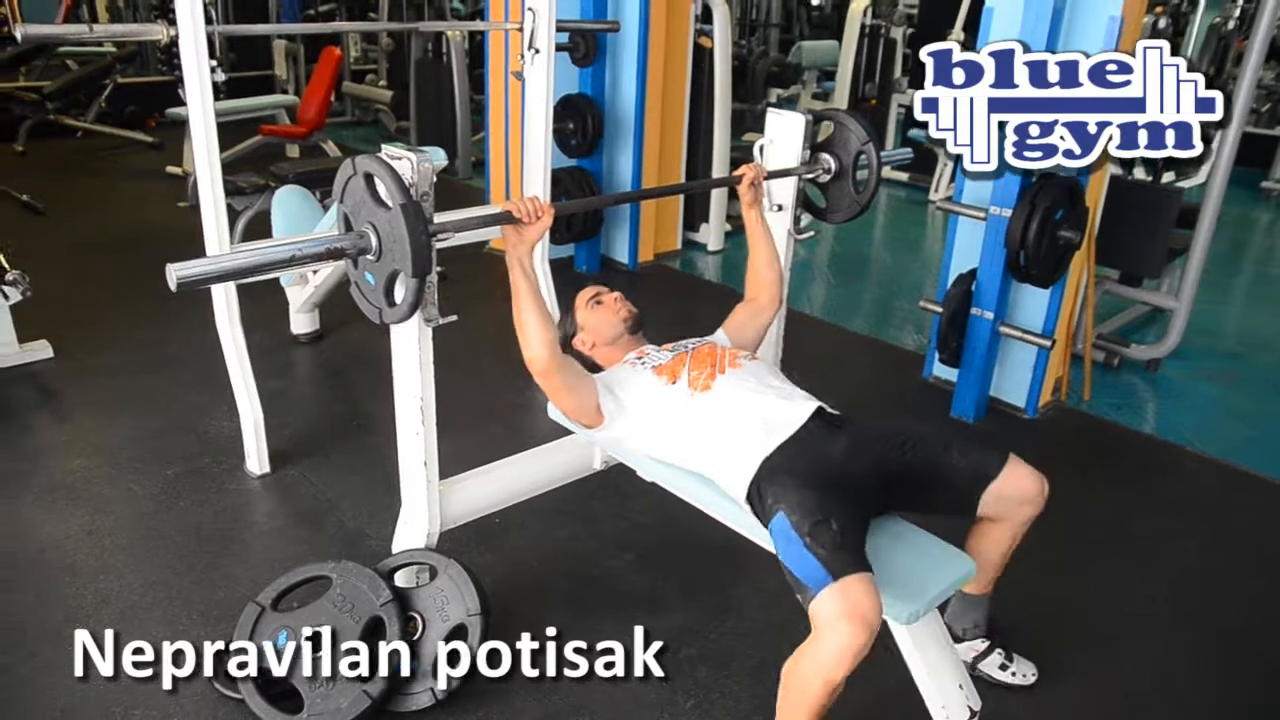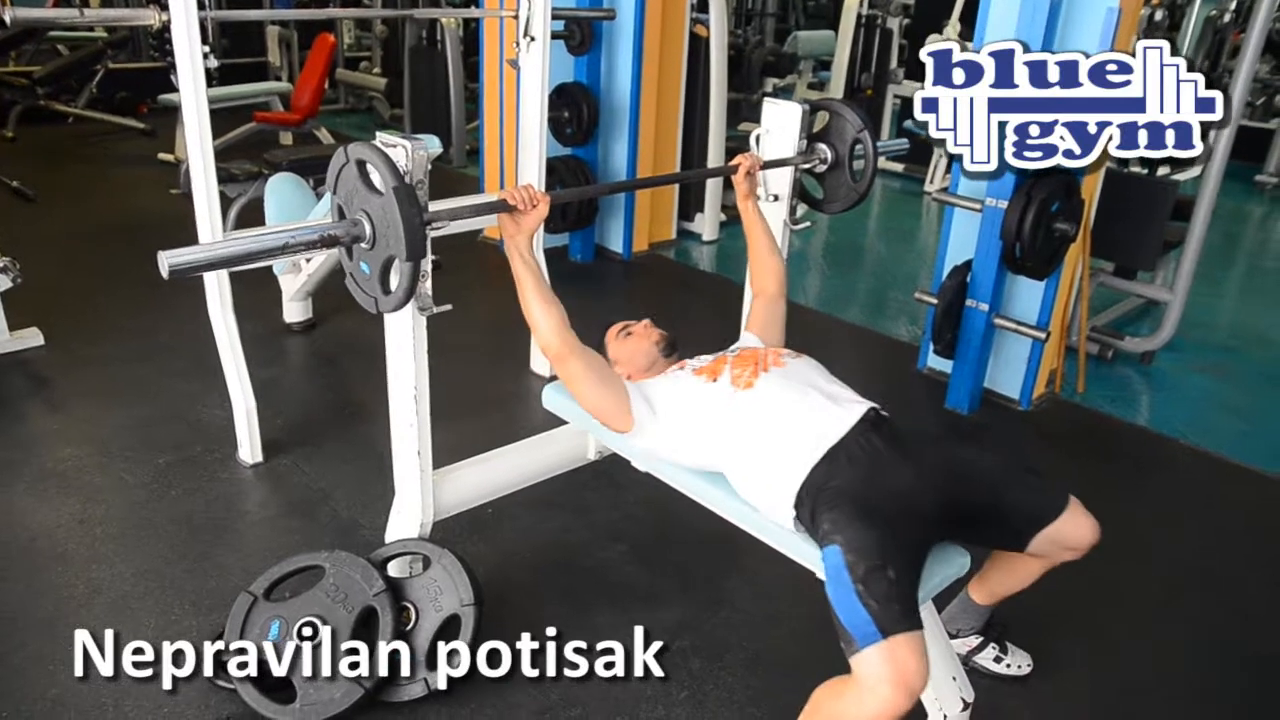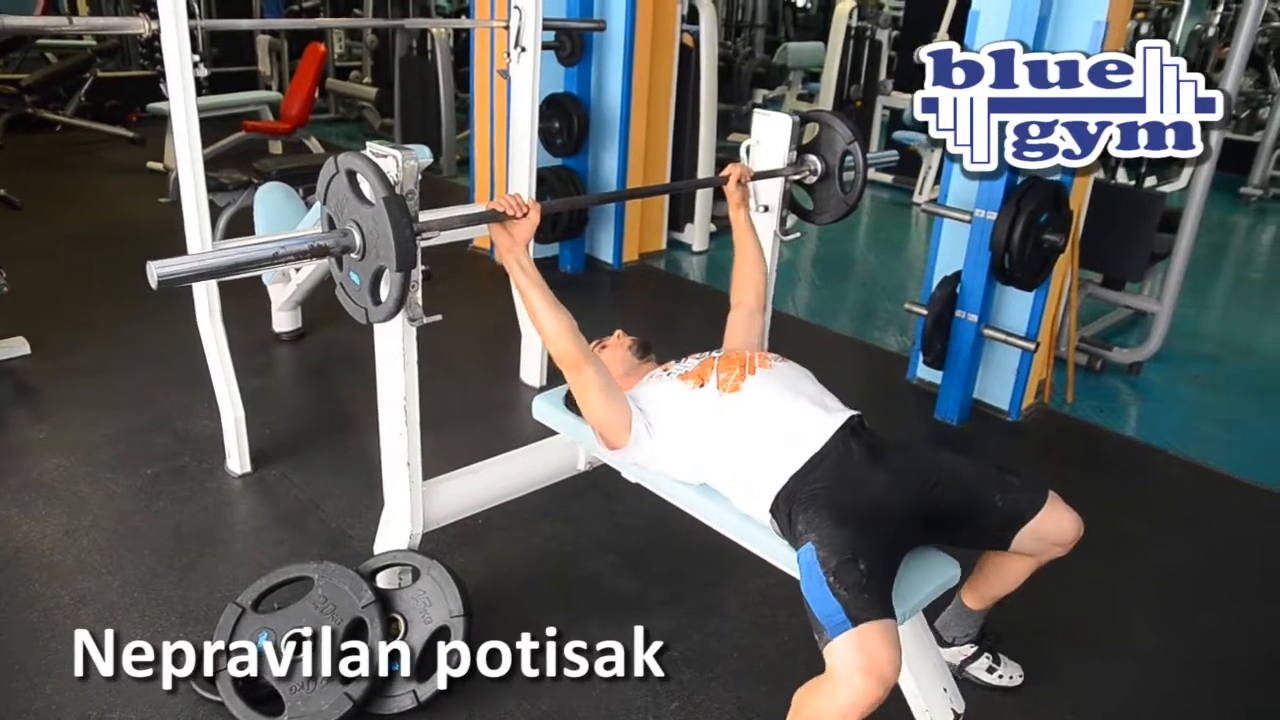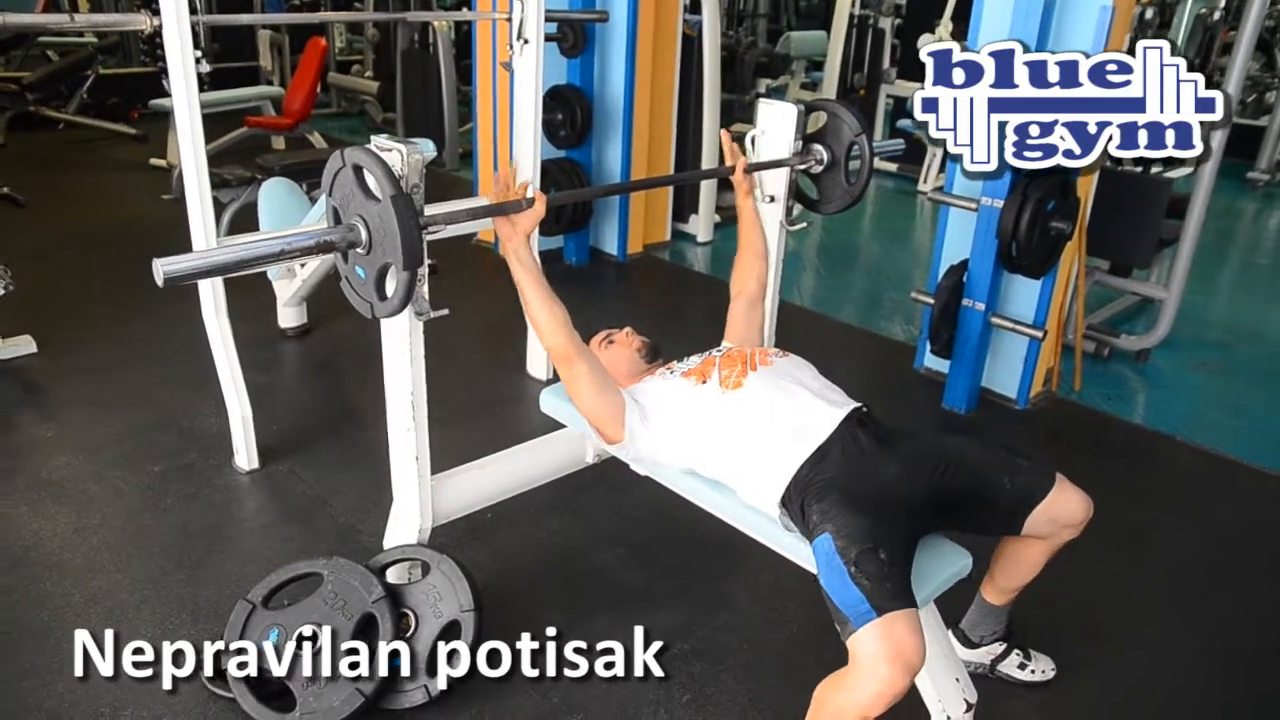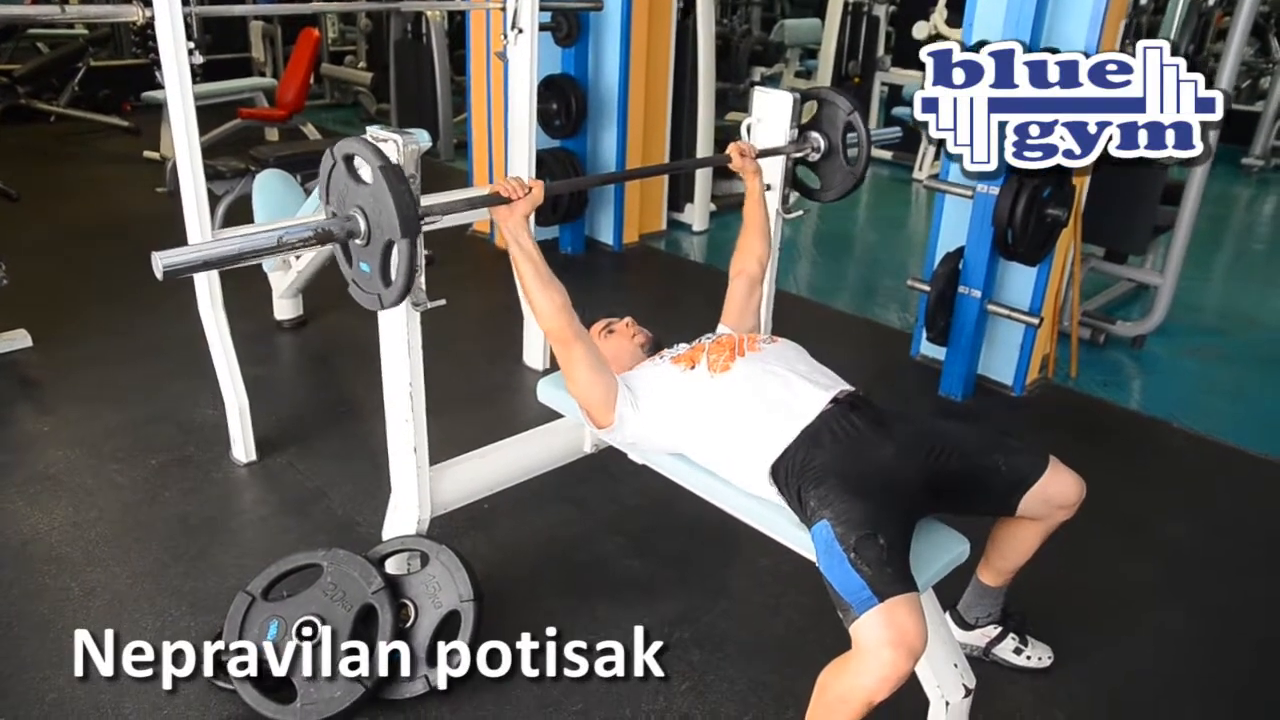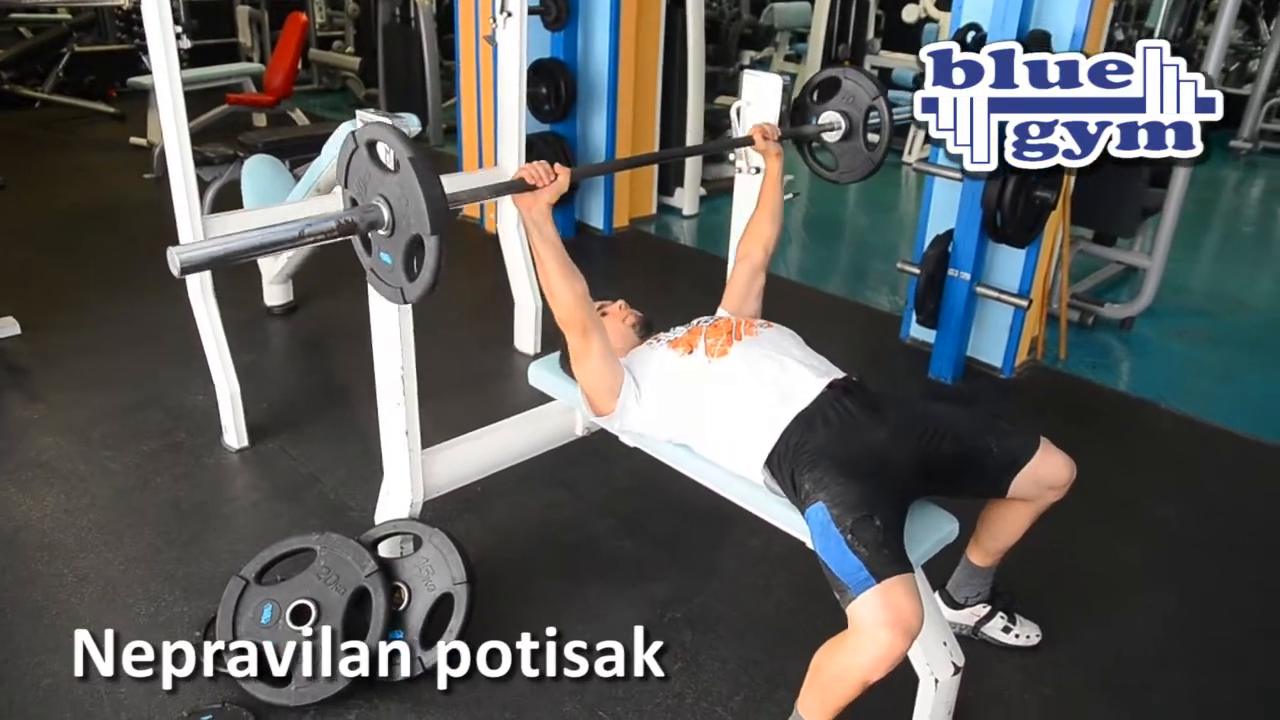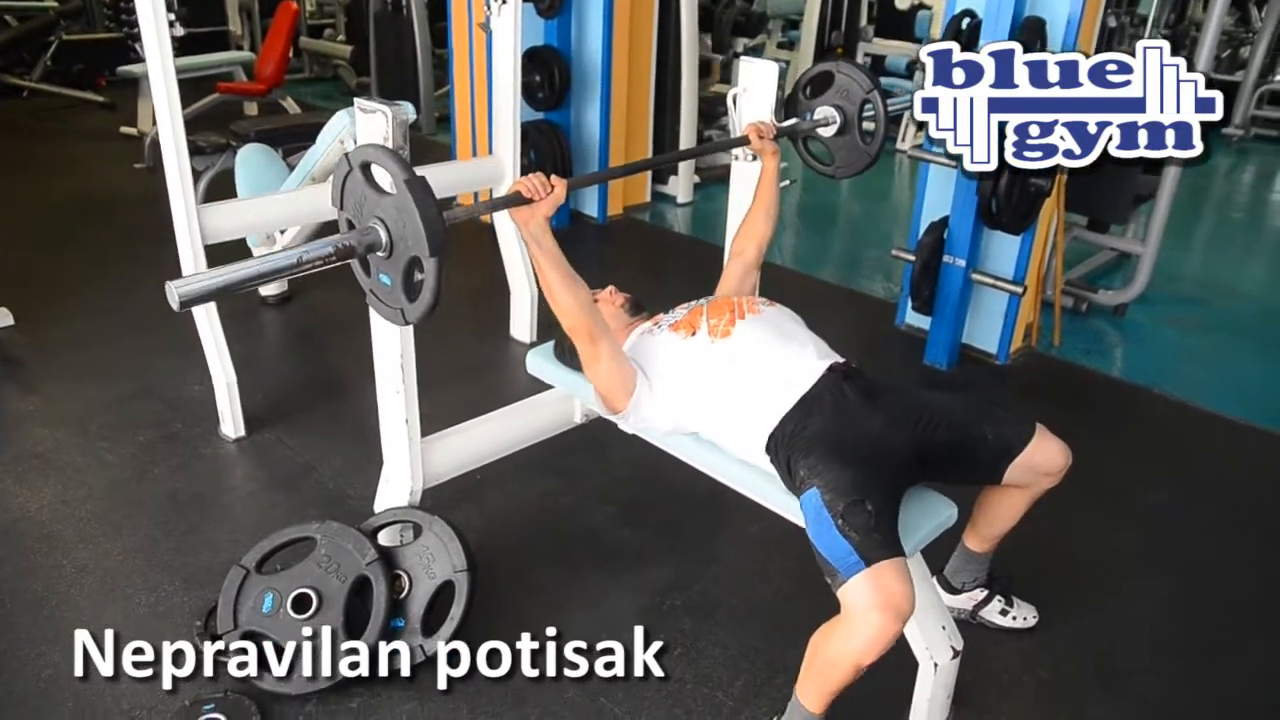
dt=0.7s
person 1, frame 1
left shoulder: (702, 344)
right shoulder: (607, 395)
left elbow: (765, 296)
right elbow: (543, 362)
left wrist: (750, 207)
right wrist: (519, 252)
left hip: (839, 433)
right hip: (782, 473)
left knee: (1024, 490)
right knee: (849, 626)
left ankle: (963, 630)
person 1, frame 2
left shoulder: (738, 357)
right shoulder: (644, 405)
left elbow: (770, 289)
right elbow: (561, 347)
left wrist: (746, 200)
right wrist: (519, 242)
left hip: (890, 446)
right hip: (834, 485)
left knee: (1076, 533)
left ankle: (961, 625)
person 1, frame 3
left shoulder: (716, 362)
right shoulder: (631, 421)
left elbow: (749, 300)
right elbow: (569, 357)
left wrist: (738, 208)
right wrist: (513, 253)
left hip: (869, 451)
right hip: (811, 491)
left knee: (1058, 528)
left ankle: (956, 636)
person 1, frame 4
left shoulder: (721, 359)
right shoulder: (634, 415)
left elbow: (749, 290)
right elbow: (565, 352)
left wrist: (745, 192)
right wrist: (515, 245)
left hip: (876, 440)
right hip: (821, 483)
left knee: (1067, 510)
right knee: (889, 665)
left ankle: (980, 634)
person 1, frame 5
left shoulder: (717, 344)
right shoulder: (626, 401)
left elbow: (749, 271)
right elbow: (563, 332)
left wrist: (752, 180)
right wrist: (515, 228)
left hip: (874, 423)
right hip: (813, 462)
left knee: (1061, 493)
right knee: (892, 650)
left ankle: (976, 620)
person 1, frame 6
left shoulder: (711, 329)
right shoulder: (624, 390)
left elbow: (753, 257)
right elbow: (573, 323)
left wrist: (773, 163)
right wrist: (536, 214)
left hip: (864, 406)
right hip: (807, 447)
left knee: (1051, 473)
right knee: (887, 630)
left ankle: (965, 598)
person 1, frame 7
left shoulder: (699, 313)
right shoulder: (628, 380)
left elbow: (749, 249)
right elbow: (584, 332)
left wrist: (769, 159)
right wrist: (533, 227)
left hip: (864, 394)
right hip: (805, 433)
left knee: (1047, 459)
right knee: (880, 614)
left ankle: (962, 583)
